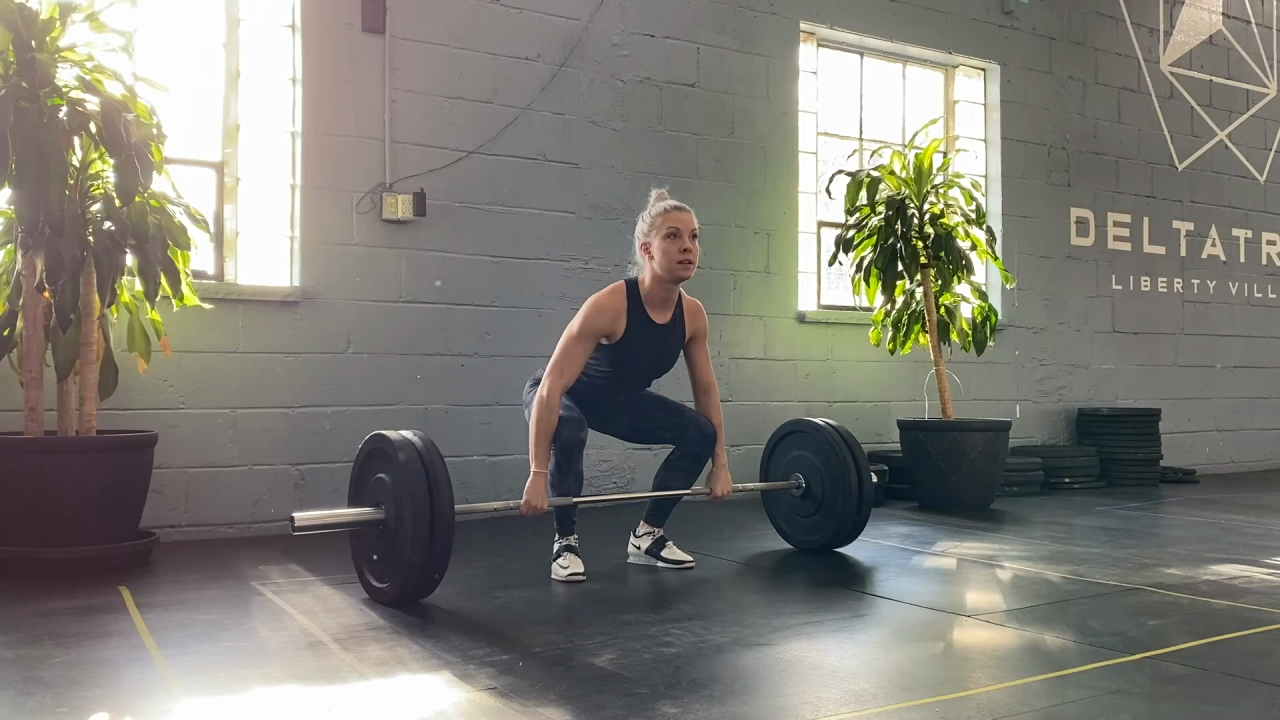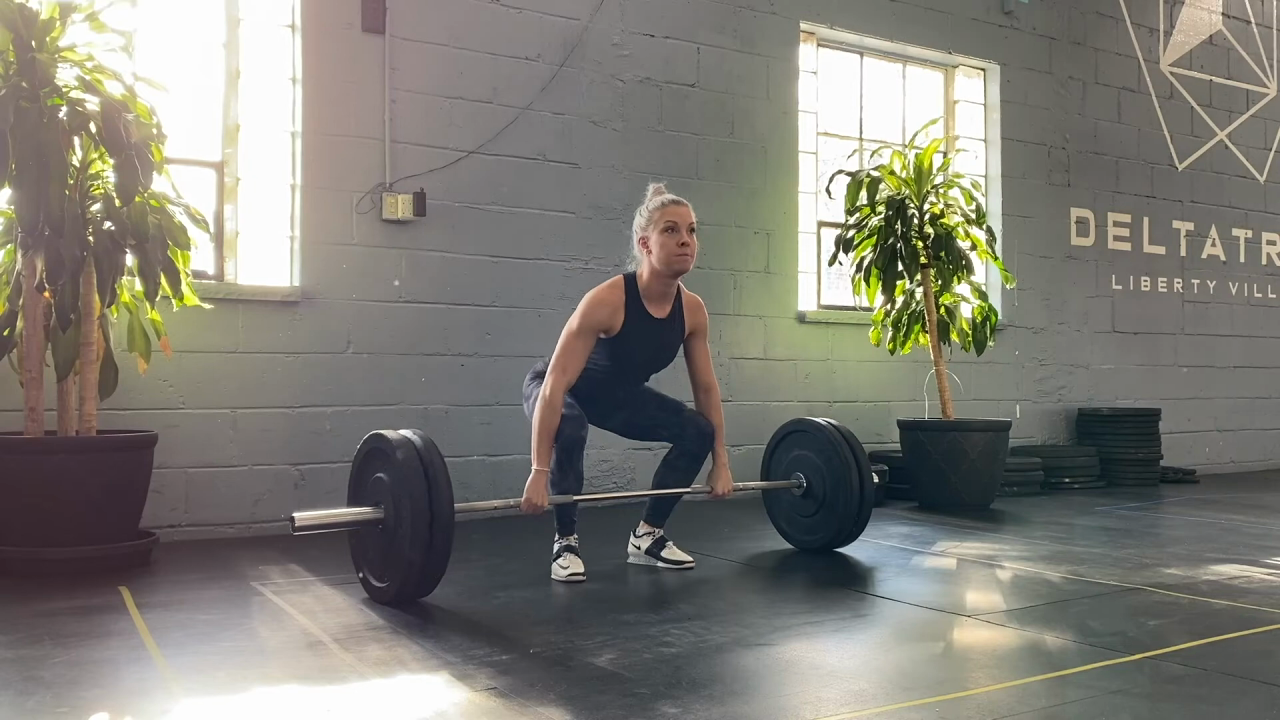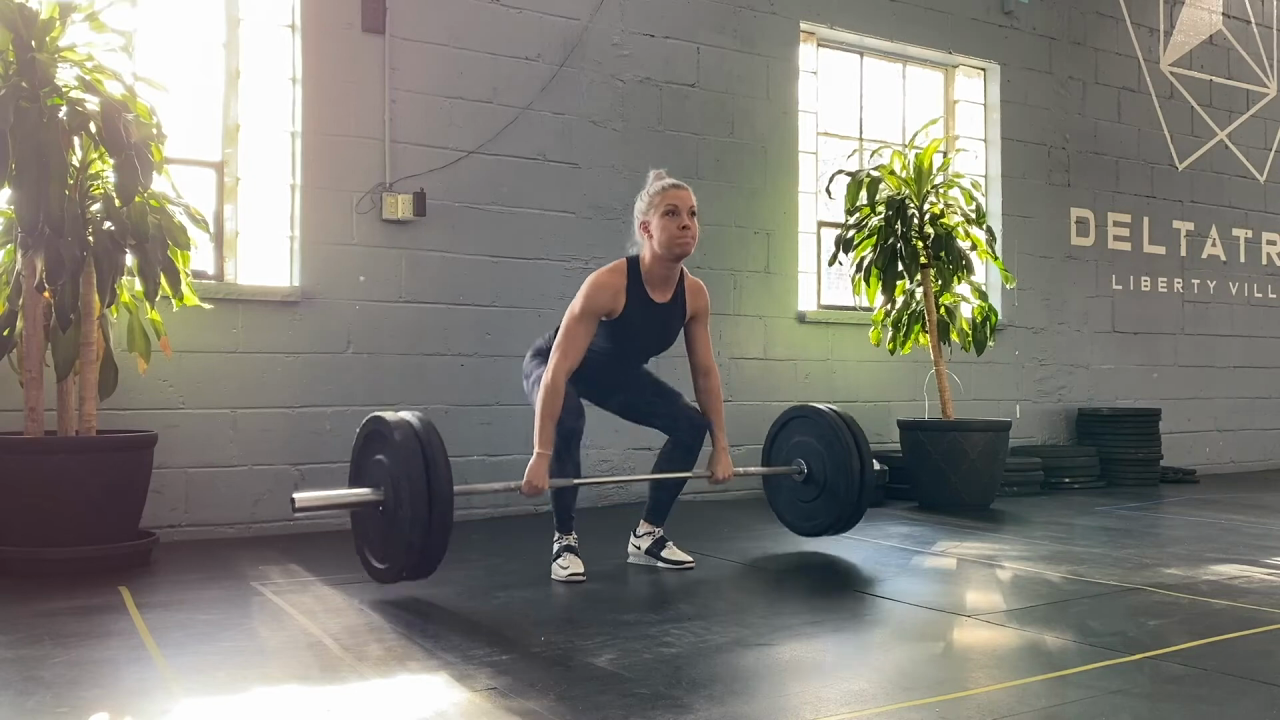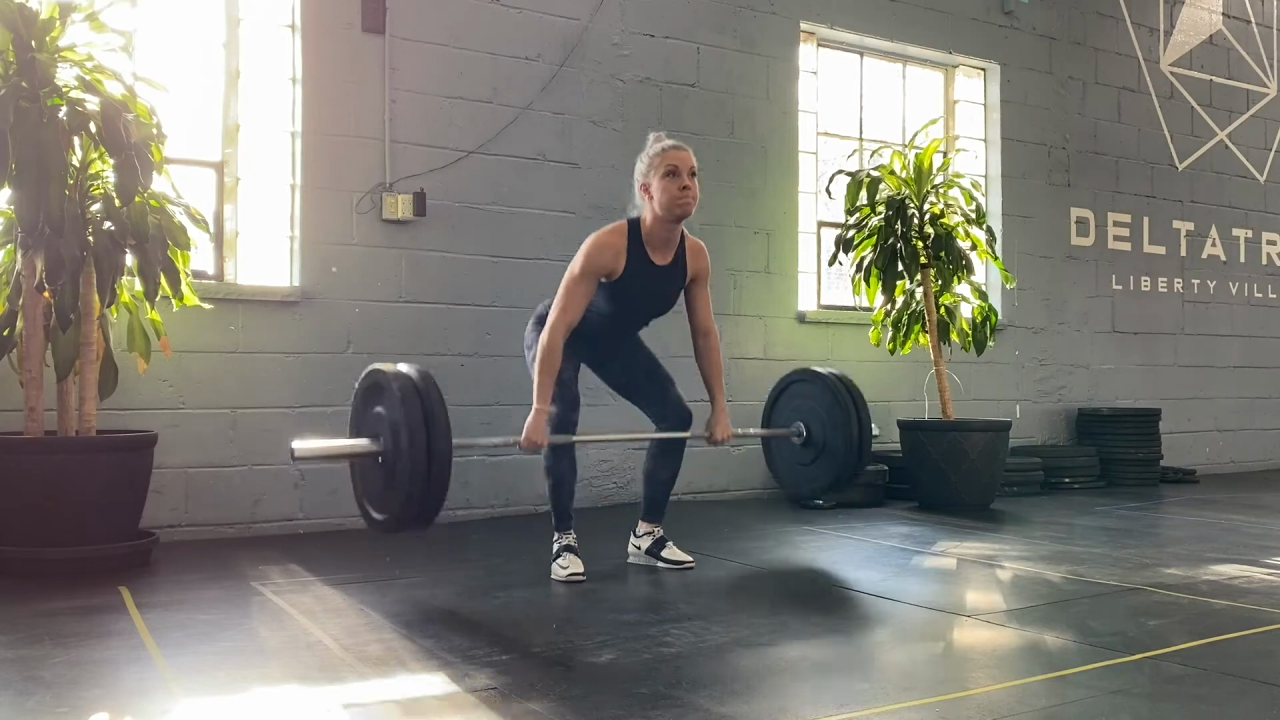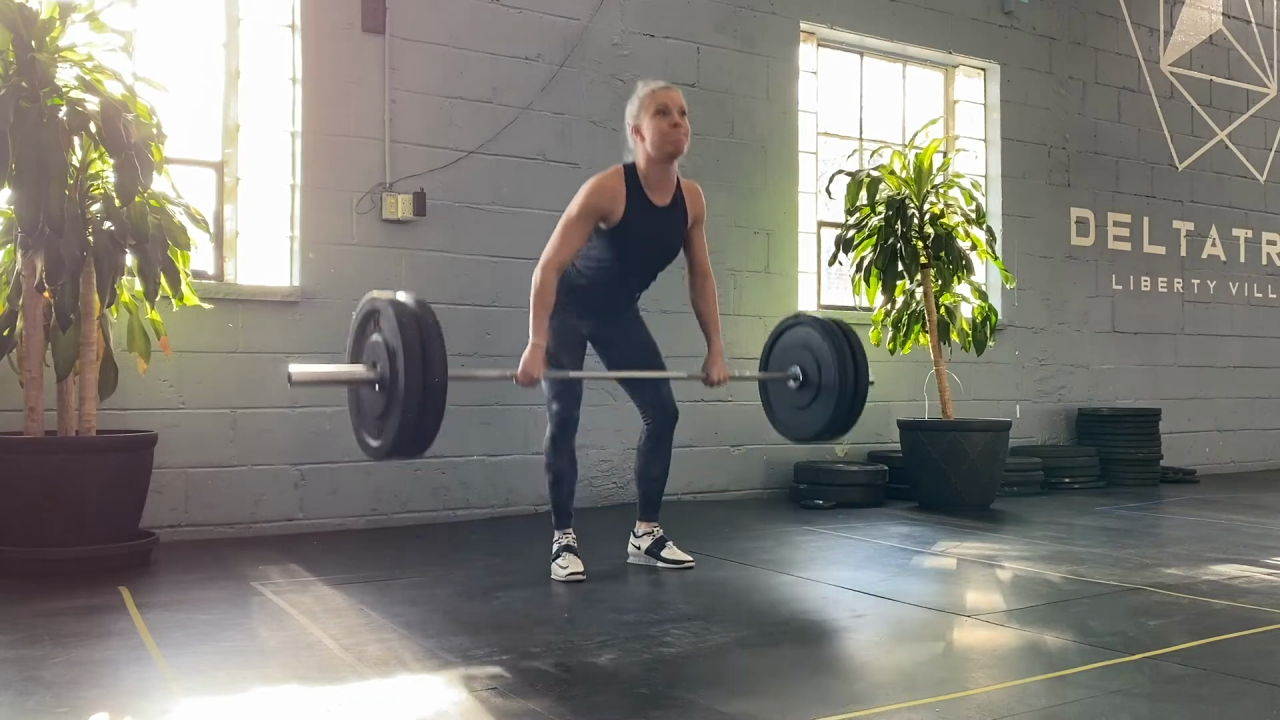
dt=0.2s
person 1, frame 1
left shoulder: (693, 314)
right shoulder: (607, 307)
left elbow: (706, 389)
right elbow: (550, 389)
left wrist: (721, 463)
right wrist: (537, 474)
left hip: (623, 401)
right hip: (570, 397)
left knee: (700, 432)
right knee: (568, 432)
left ankle: (648, 534)
right ankle: (565, 542)
person 1, frame 2
left shoulder: (692, 310)
right shoulder: (606, 302)
left elbow: (706, 387)
right elbow: (555, 386)
left wrist: (721, 461)
right wrist: (539, 472)
left hip: (622, 395)
right hip: (568, 393)
left knee: (699, 431)
right knee: (570, 430)
left ankle: (648, 535)
right ankle: (565, 542)
person 1, frame 3
left shoulder: (694, 294)
right shoulder: (607, 285)
left elbow: (705, 371)
right elbow: (559, 371)
left wrist: (721, 447)
right wrist: (541, 456)
left hip: (620, 374)
right hip: (554, 366)
left knee: (691, 424)
right knee: (567, 421)
left ankle: (648, 535)
right ankle: (565, 541)
person 1, frame 4
left shoulder: (695, 256)
right shoulder: (608, 245)
left elbow: (705, 334)
right elbow: (557, 330)
left wrist: (720, 409)
right wrist: (538, 411)
left hip: (617, 340)
right hip: (560, 333)
left knee: (676, 417)
right knee: (563, 416)
left ankle: (647, 534)
right ankle: (564, 541)
person 1, frame 5
left shoulder: (691, 198)
right shoulder: (607, 188)
left elbow: (701, 277)
right elbow: (549, 266)
left wrist: (715, 349)
right wrist: (536, 345)
left hip: (619, 312)
right hip: (568, 306)
left knee: (663, 412)
right knee: (564, 413)
left ankle: (646, 534)
right ankle: (564, 539)
